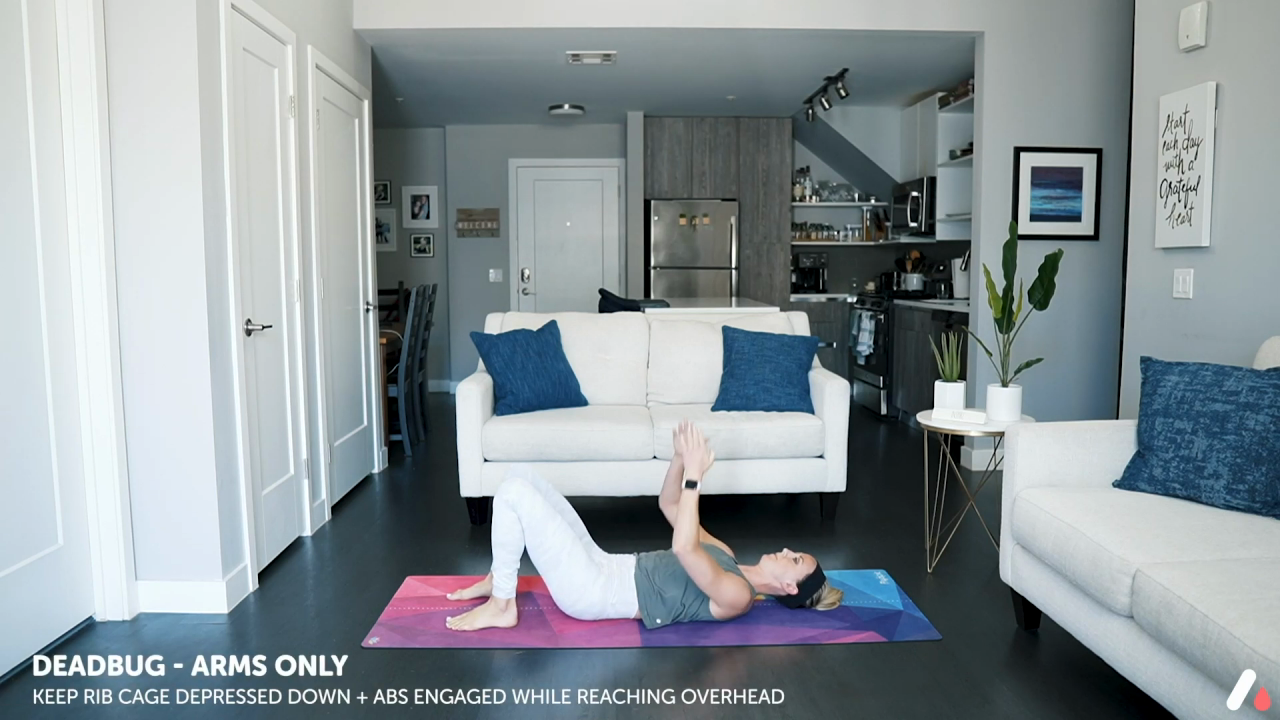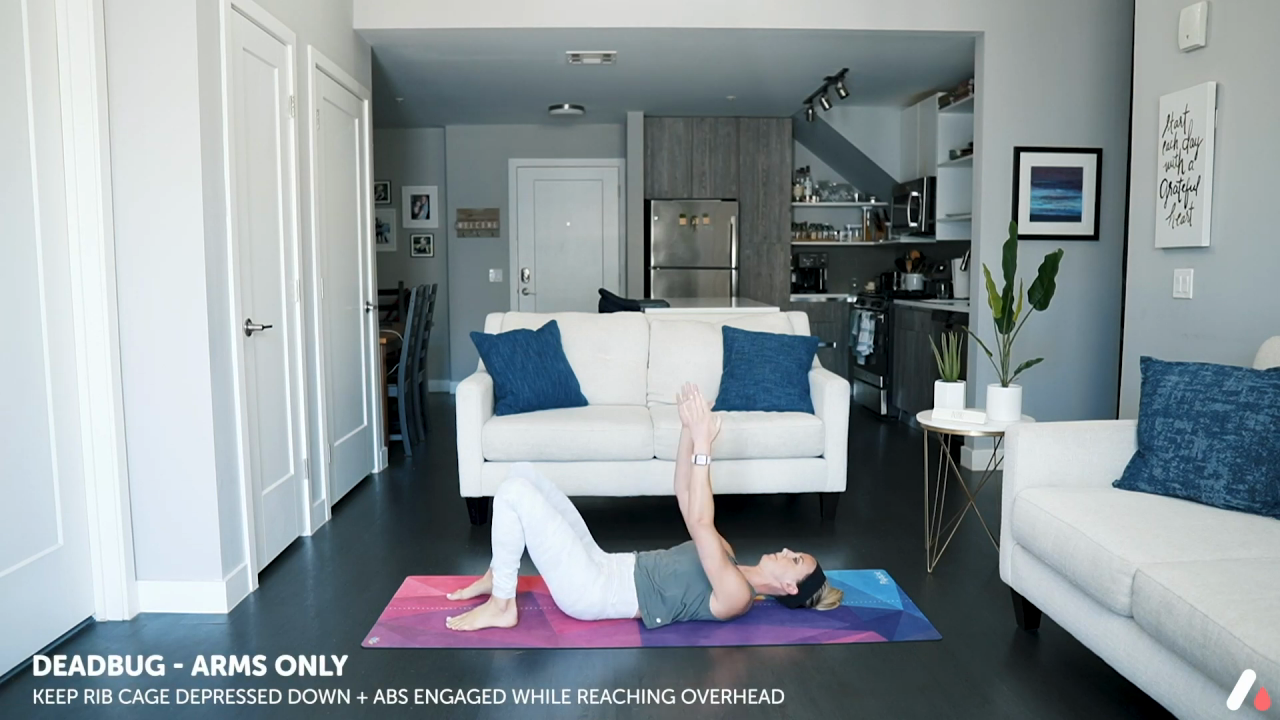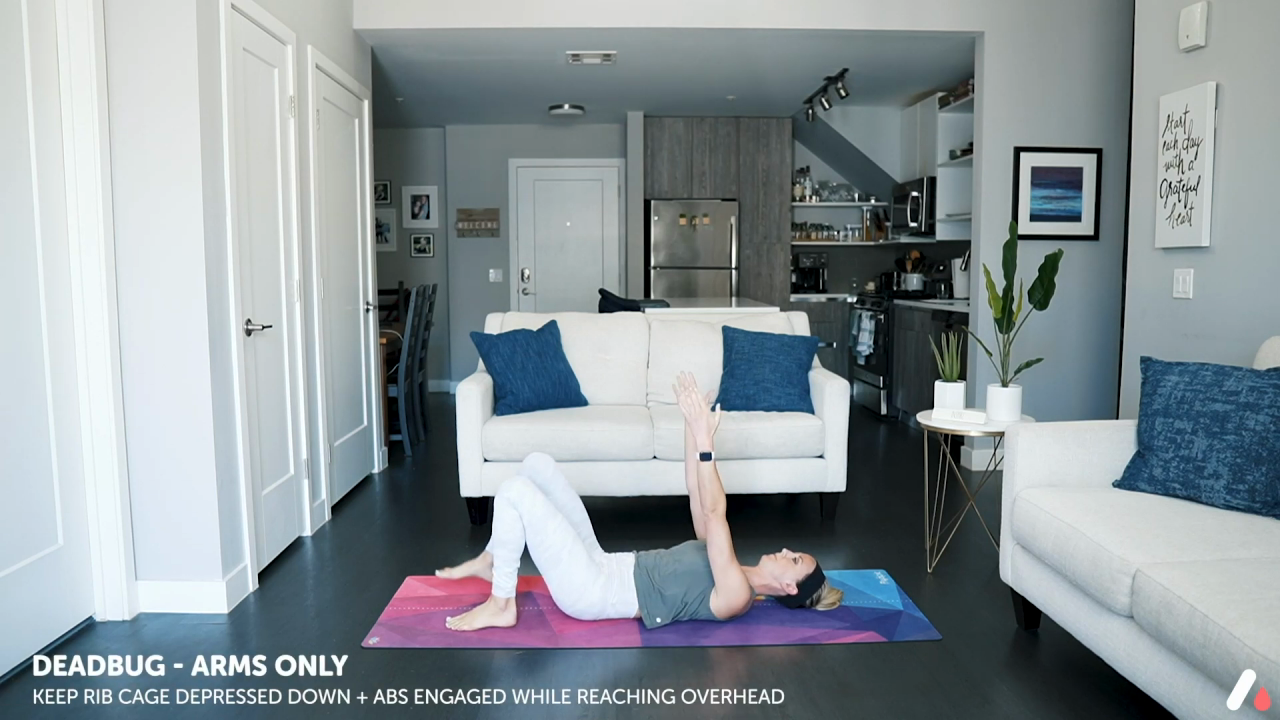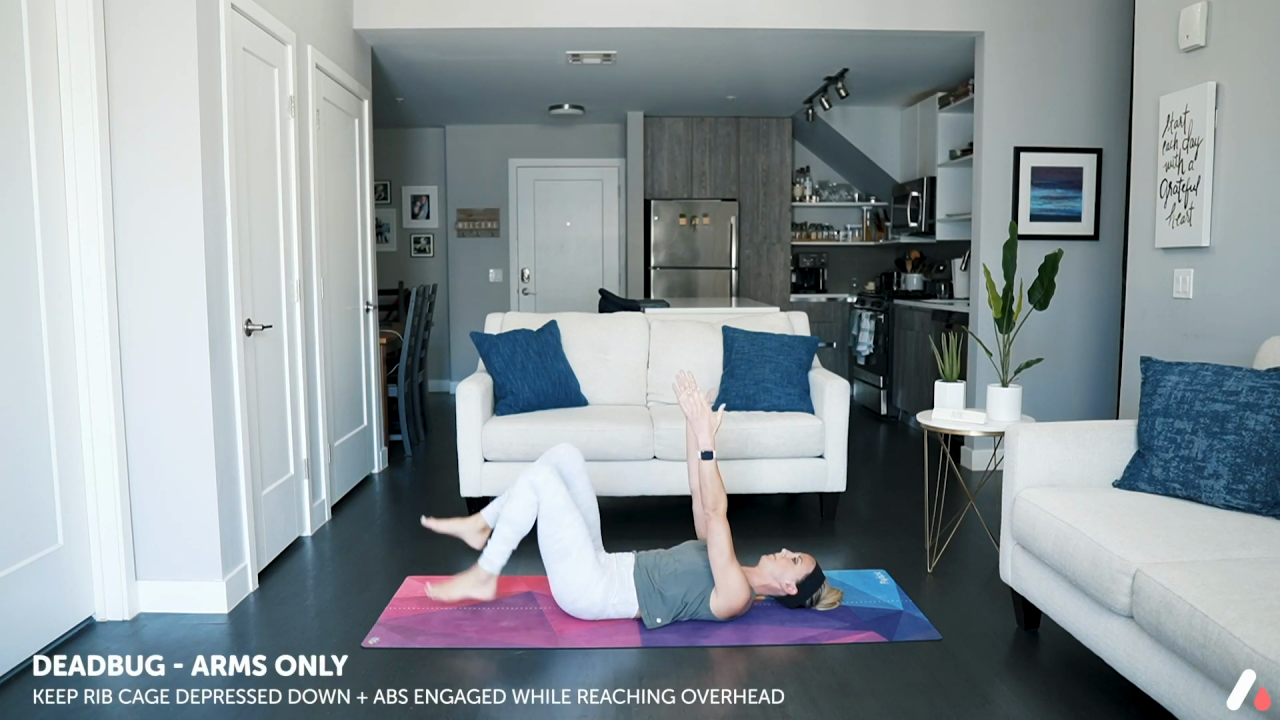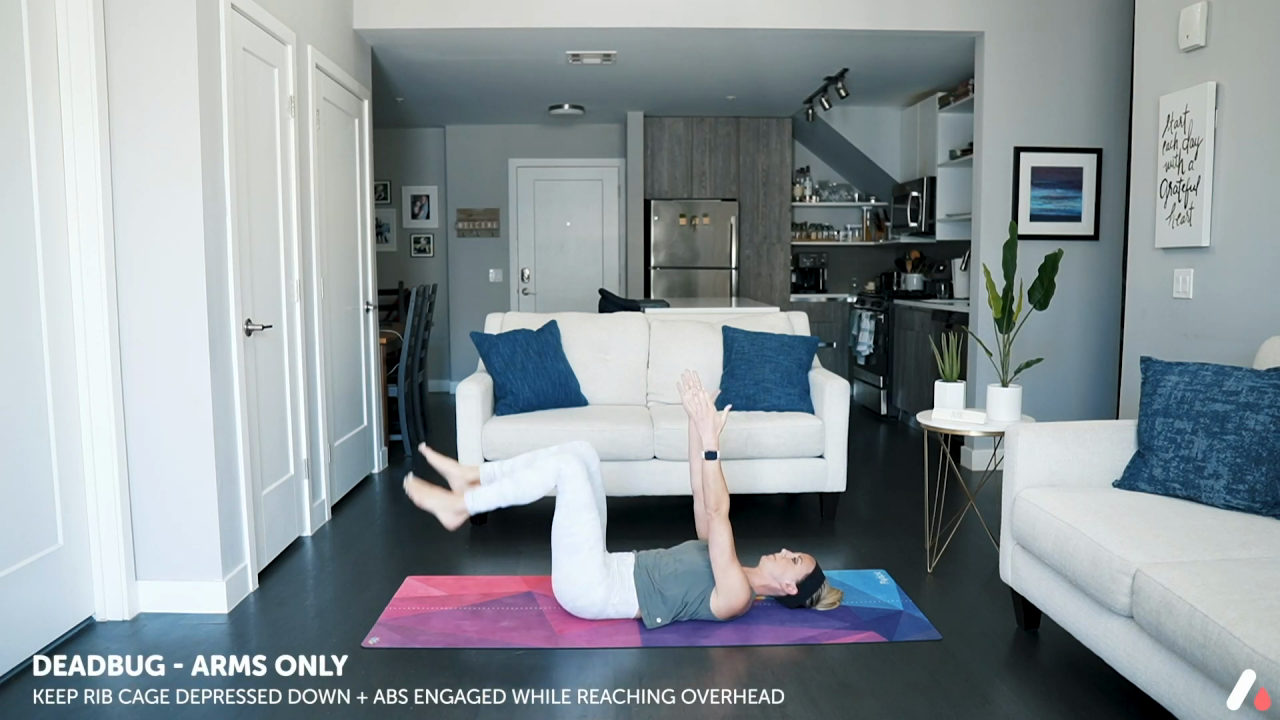
dt=0.2s
person 1, frame 1
left shoulder: (735, 596)
right shoulder: (726, 557)
left elbow: (683, 547)
right elbow: (669, 504)
left wrist: (693, 476)
right wrist: (681, 458)
left hip: (591, 590)
right hip: (602, 569)
left knee: (514, 493)
right knee: (522, 477)
left ankle: (502, 606)
right ankle: (497, 579)
person 1, frame 2
left shoulder: (736, 595)
right shoulder: (728, 558)
left elbow: (699, 522)
right elbow: (685, 494)
left wrist: (702, 447)
right wrist: (689, 431)
left hip: (589, 591)
right hip: (602, 569)
left knee: (514, 493)
right knee: (523, 474)
left ankle: (501, 605)
right ankle: (497, 576)
person 1, frame 3
left shoulder: (736, 595)
right shoulder: (729, 566)
left elbow: (714, 513)
right elbow: (698, 495)
left wrist: (704, 441)
right wrist: (692, 423)
left hip: (587, 591)
right hip: (601, 570)
left knee: (516, 491)
right knee: (537, 464)
left ankle: (500, 605)
right ankle: (492, 560)
person 1, frame 4
left shoulder: (736, 594)
right shoulder: (727, 568)
left elbow: (715, 512)
right elbow: (700, 496)
left wrist: (707, 440)
right wrist: (693, 423)
left hip: (588, 591)
right hip: (600, 571)
left knee: (537, 478)
right knee: (564, 454)
left ankle: (483, 577)
right ankle: (481, 525)
person 1, frame 5
left shoulder: (736, 595)
right shoulder: (725, 567)
left elbow: (717, 512)
right elbow: (702, 494)
left wrist: (711, 440)
right wrist: (696, 422)
left hip: (588, 589)
right hip: (600, 574)
left knee: (565, 465)
right knee: (579, 453)
left ankle: (462, 504)
right ankle: (471, 478)
